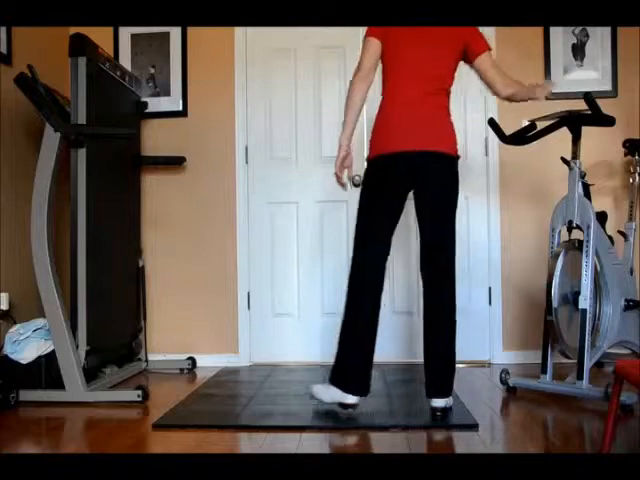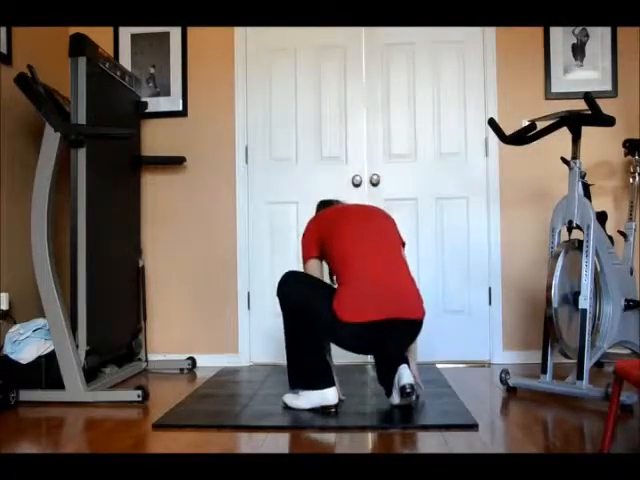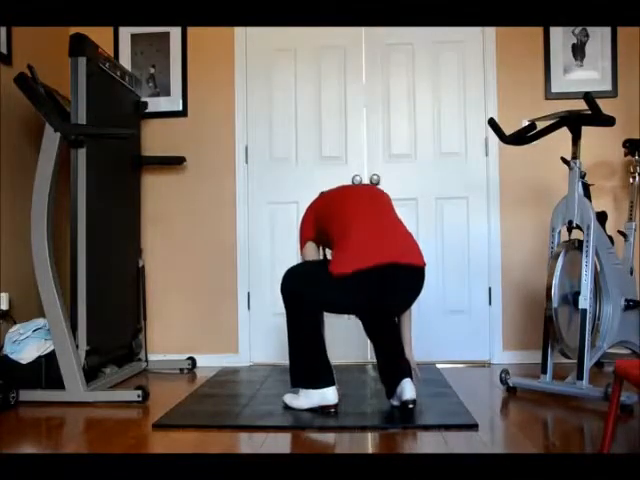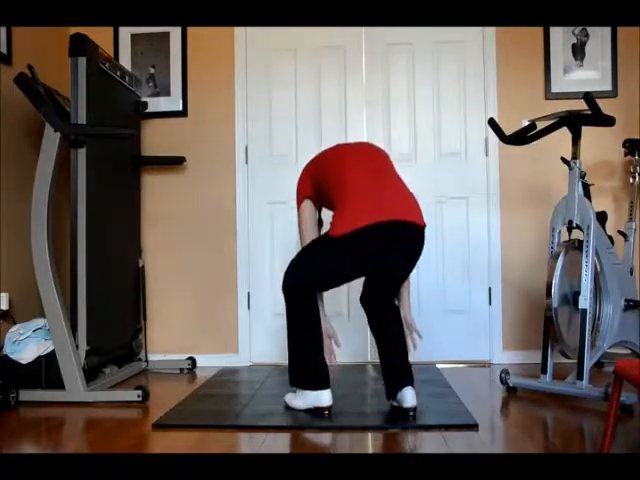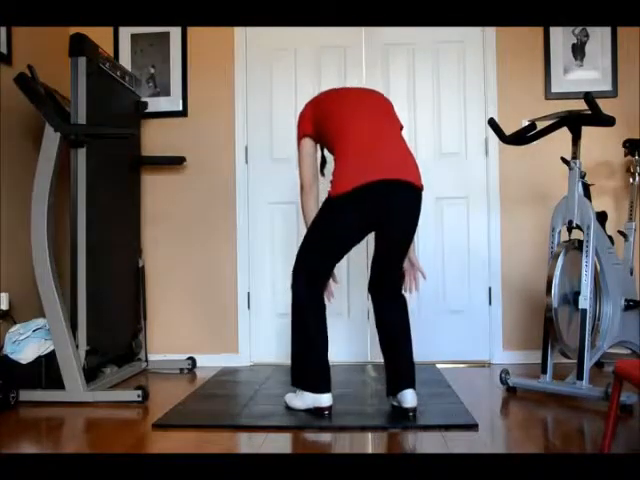
dt=1s
person 1, frame 1
left shoulder: (385, 28)
right shoulder: (463, 31)
left elbow: (362, 77)
right elbow: (504, 88)
left wrist: (345, 142)
right wrist: (538, 91)
left hip: (390, 150)
right hip: (440, 152)
left knee: (369, 263)
right knee: (439, 271)
left ankle: (348, 383)
right ankle: (440, 390)
person 1, frame 2
left shoulder: (316, 225)
right shoulder: (382, 216)
left elbow: (317, 295)
left wrist: (327, 360)
right wrist: (409, 360)
left hip: (358, 325)
right hip: (409, 324)
left knee: (291, 287)
left ankle: (319, 388)
right ankle: (398, 371)
person 1, frame 3
left shoulder: (315, 210)
right shoulder: (377, 194)
left elbow: (313, 282)
left wrist: (319, 356)
right wrist: (406, 344)
left hip: (359, 274)
right hip: (412, 272)
left knee: (293, 285)
right knee: (377, 309)
left ankle: (319, 388)
right ankle: (401, 383)
person 1, frame 4
left shoulder: (312, 172)
right shoulder: (375, 153)
left elbow: (312, 250)
left wrist: (322, 319)
right wrist: (404, 308)
left hip: (360, 230)
right hip: (412, 229)
left knee: (296, 284)
right knee: (379, 299)
left ankle: (315, 389)
right ankle: (403, 389)
person 1, frame 5
left shoulder: (313, 110)
right shoulder: (379, 100)
left elbow: (309, 186)
left wrist: (322, 255)
right wrist: (407, 249)
left hip: (357, 189)
right hip: (408, 186)
left knee: (307, 279)
right knee: (387, 286)
left ankle: (315, 391)
right ankle: (404, 390)
